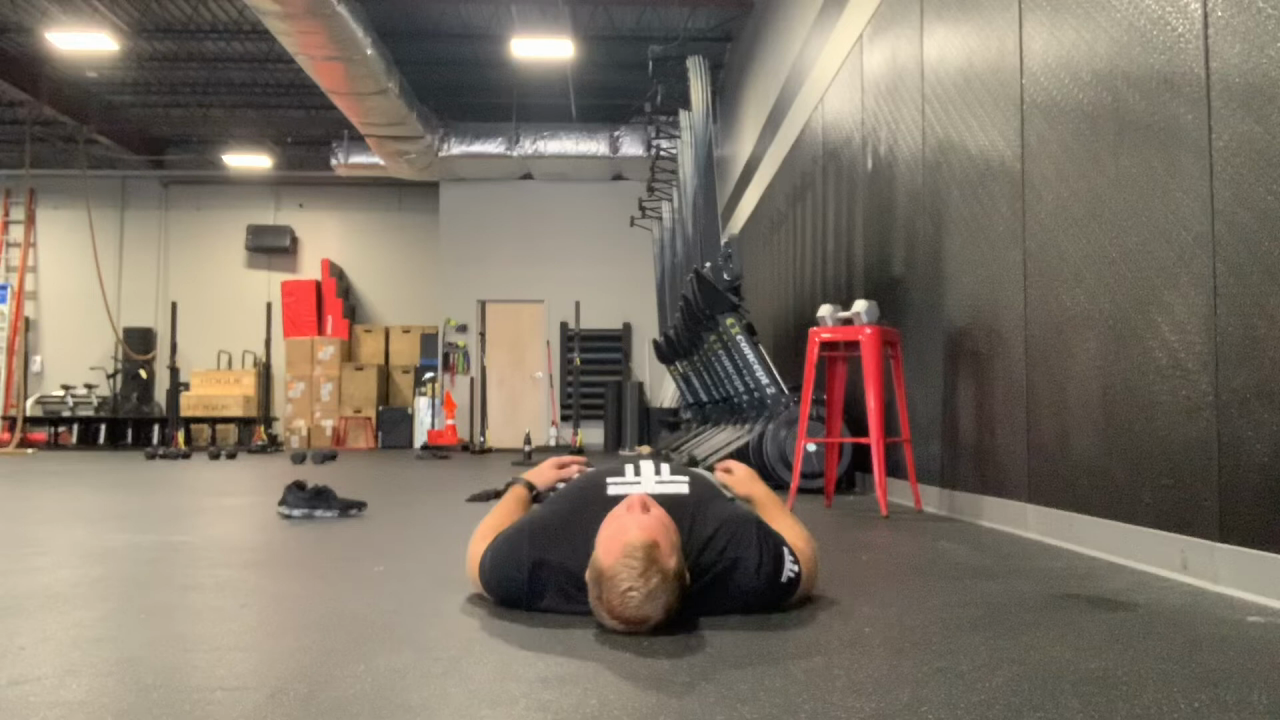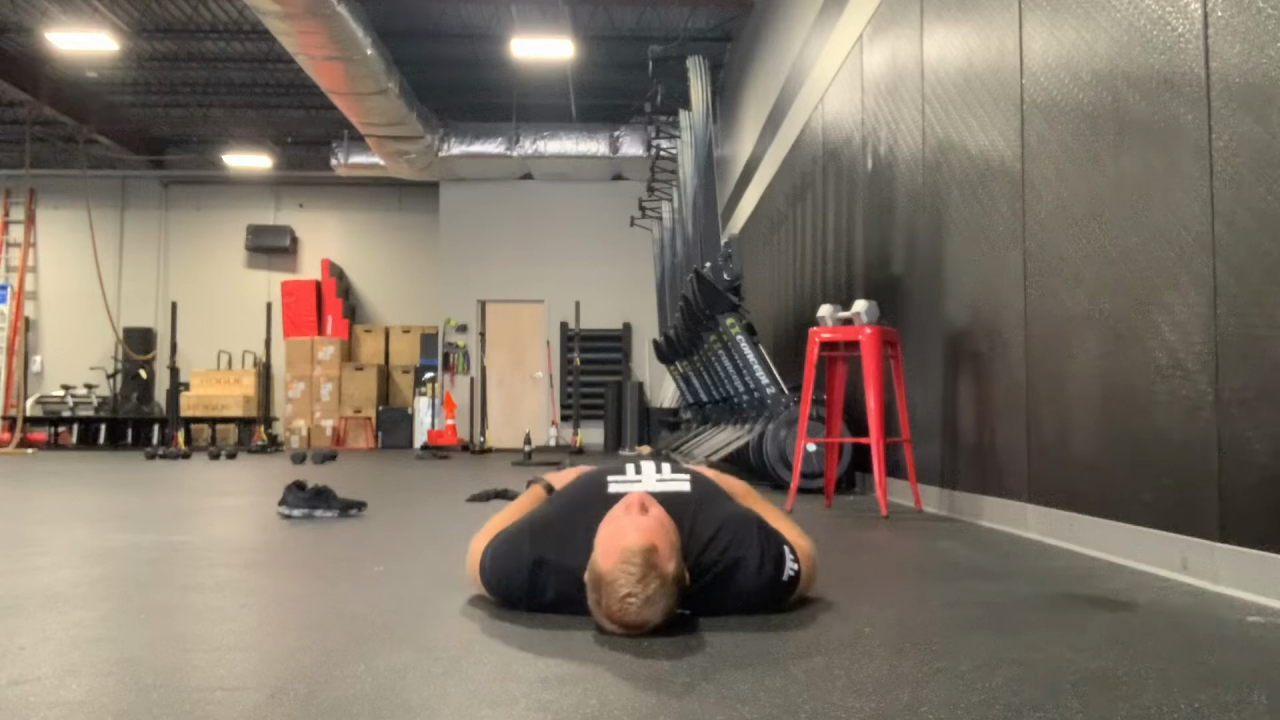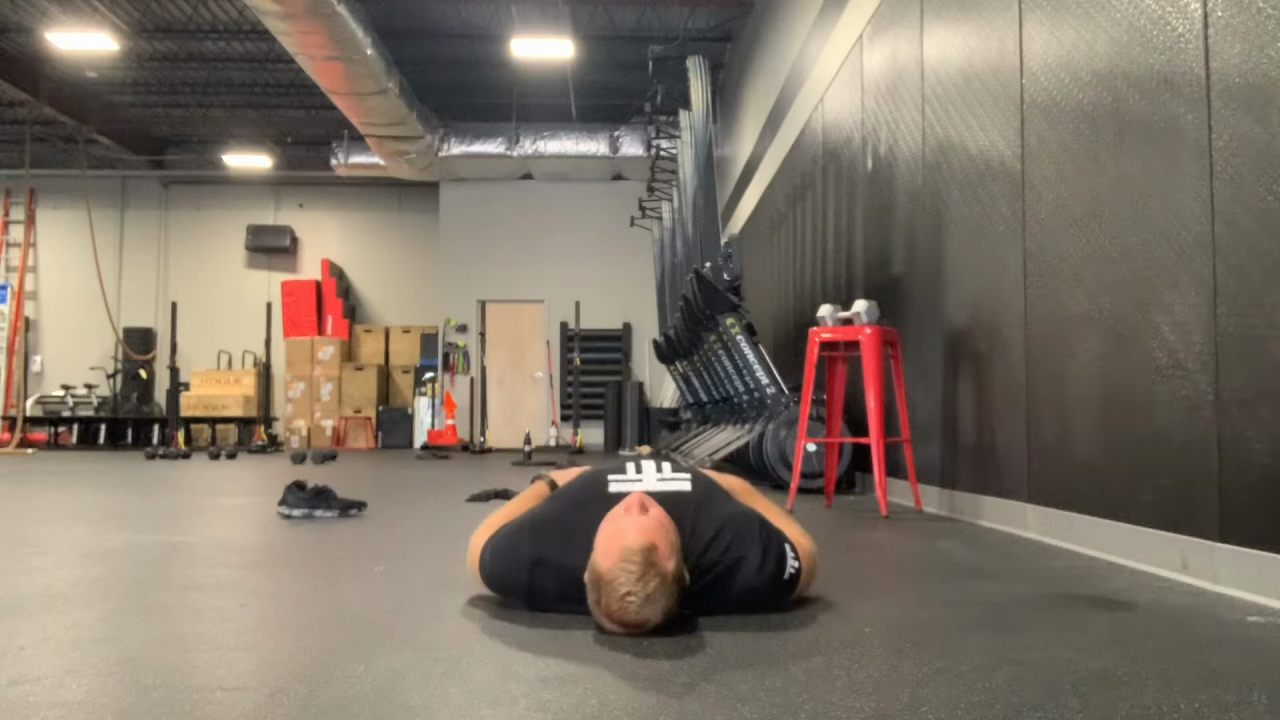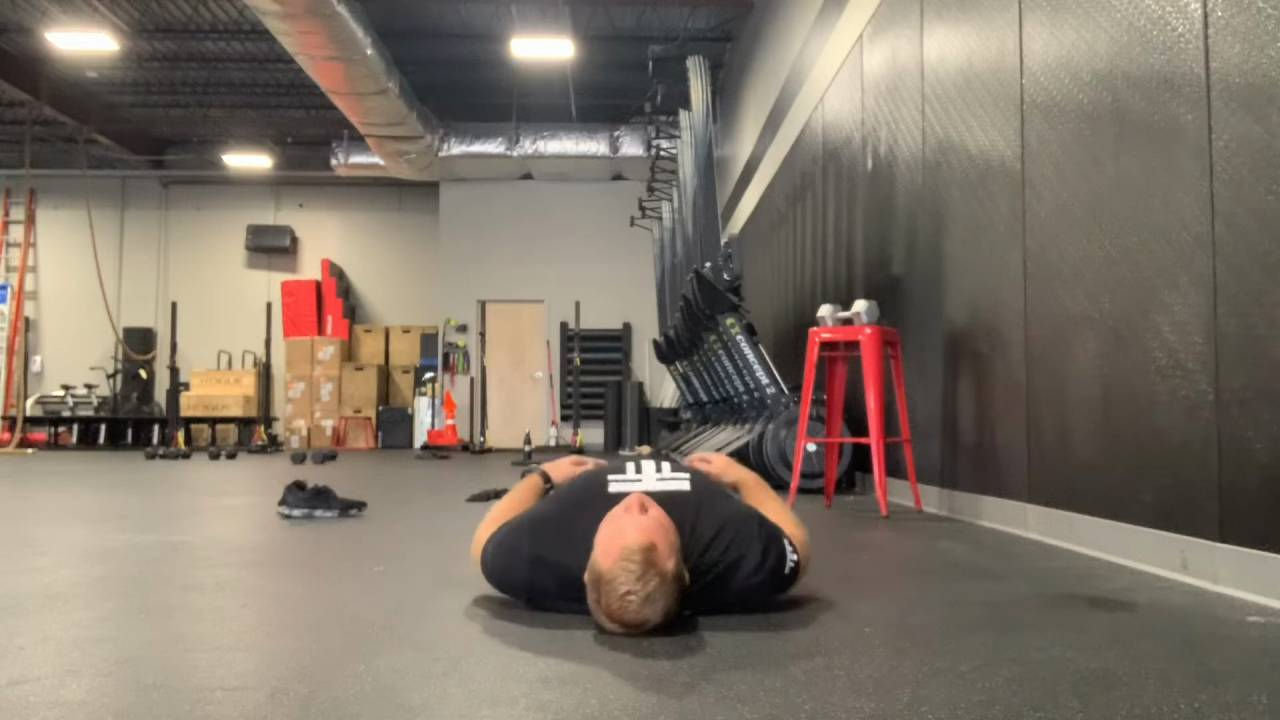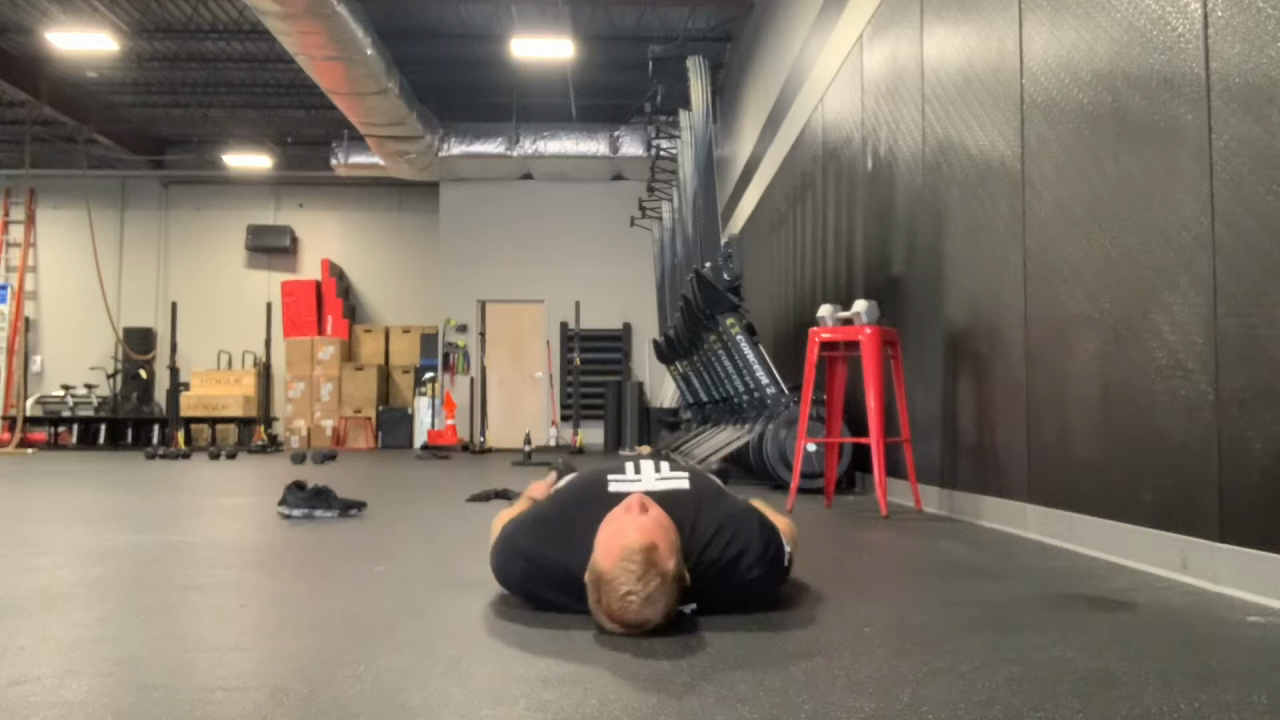
dt=0.2s
person 1, frame 1
left shoulder: (534, 554)
right shoulder: (745, 555)
left elbow: (478, 562)
right elbow: (804, 565)
left wrist: (525, 486)
right wrist: (758, 490)
person 1, frame 2
left shoulder: (534, 554)
right shoulder: (747, 558)
left elbow: (478, 560)
right elbow: (804, 562)
left wrist: (543, 487)
right wrist: (738, 488)
person 1, frame 3
left shoulder: (532, 552)
right shoulder: (750, 555)
left elbow: (479, 554)
right elbow: (804, 559)
left wrist: (546, 484)
right wrist: (738, 488)
person 1, frame 4
left shoulder: (529, 550)
right shoulder: (750, 550)
left elbow: (485, 546)
right elbow: (796, 549)
left wrist: (542, 478)
right wrist: (746, 478)
person 1, frame 5
left shoulder: (528, 547)
right shoulder: (750, 547)
left elbow: (503, 533)
right elbow: (783, 533)
left wrist: (529, 499)
right wrist: (763, 512)
